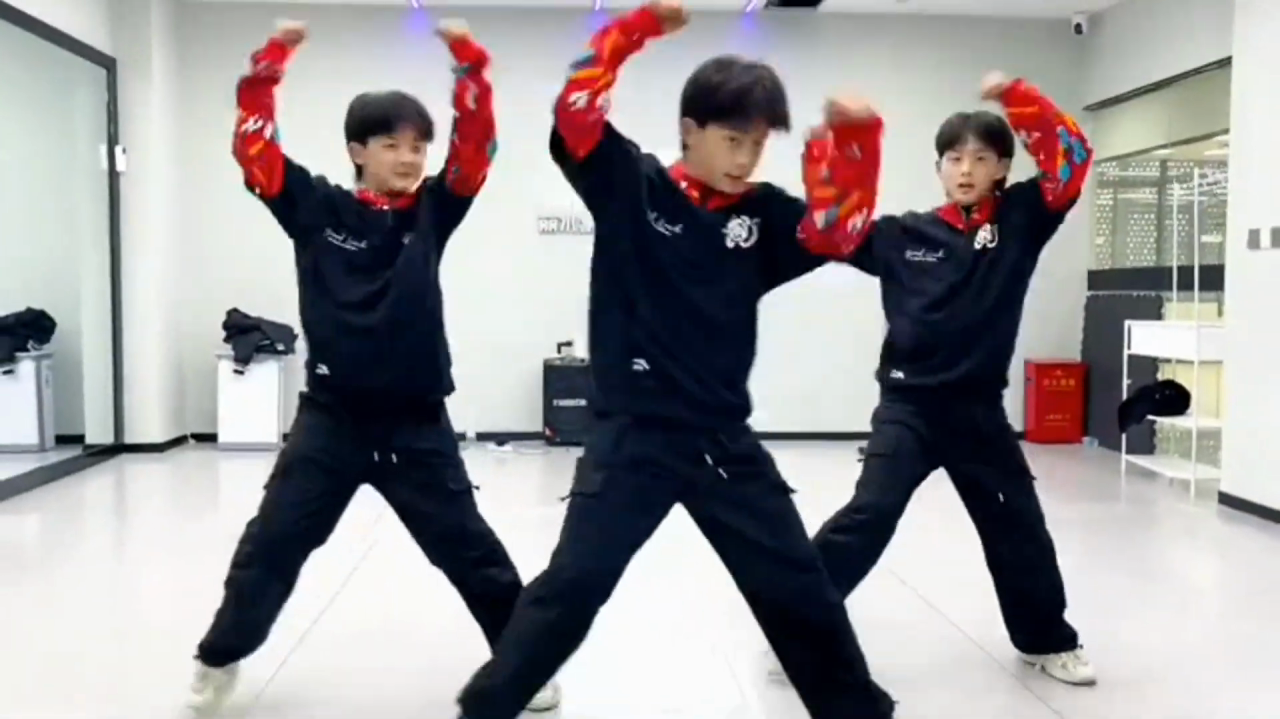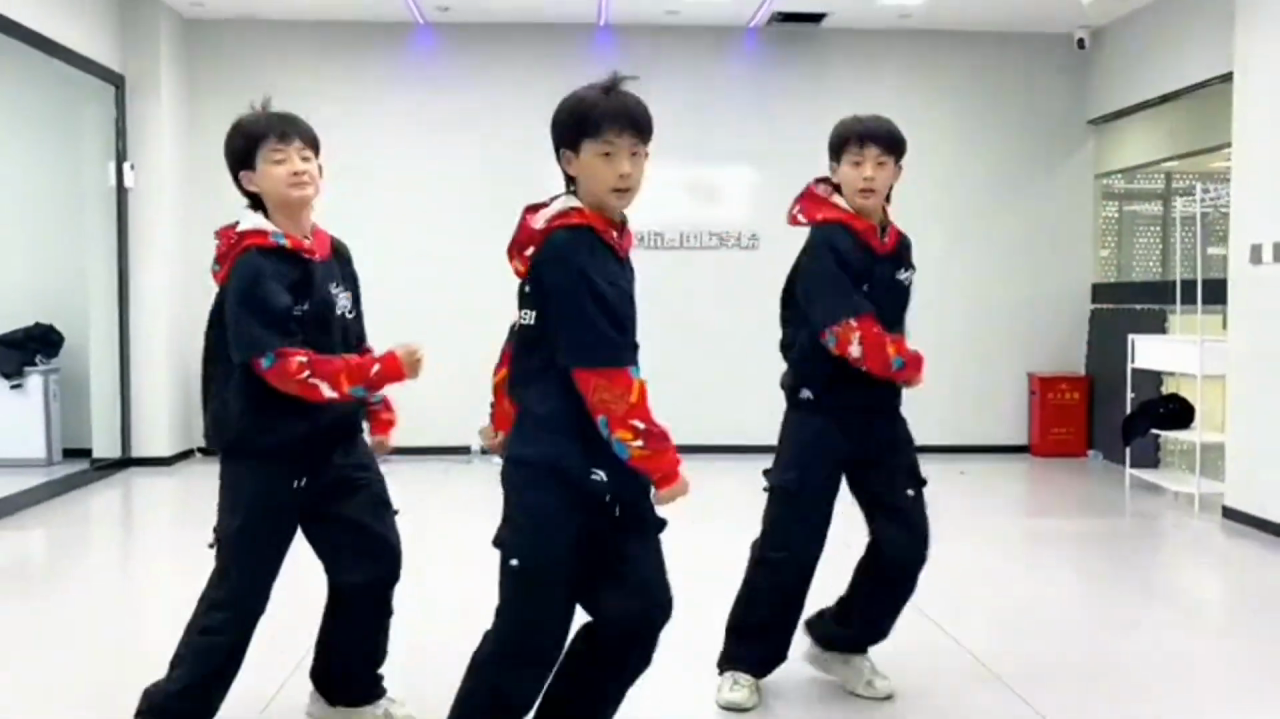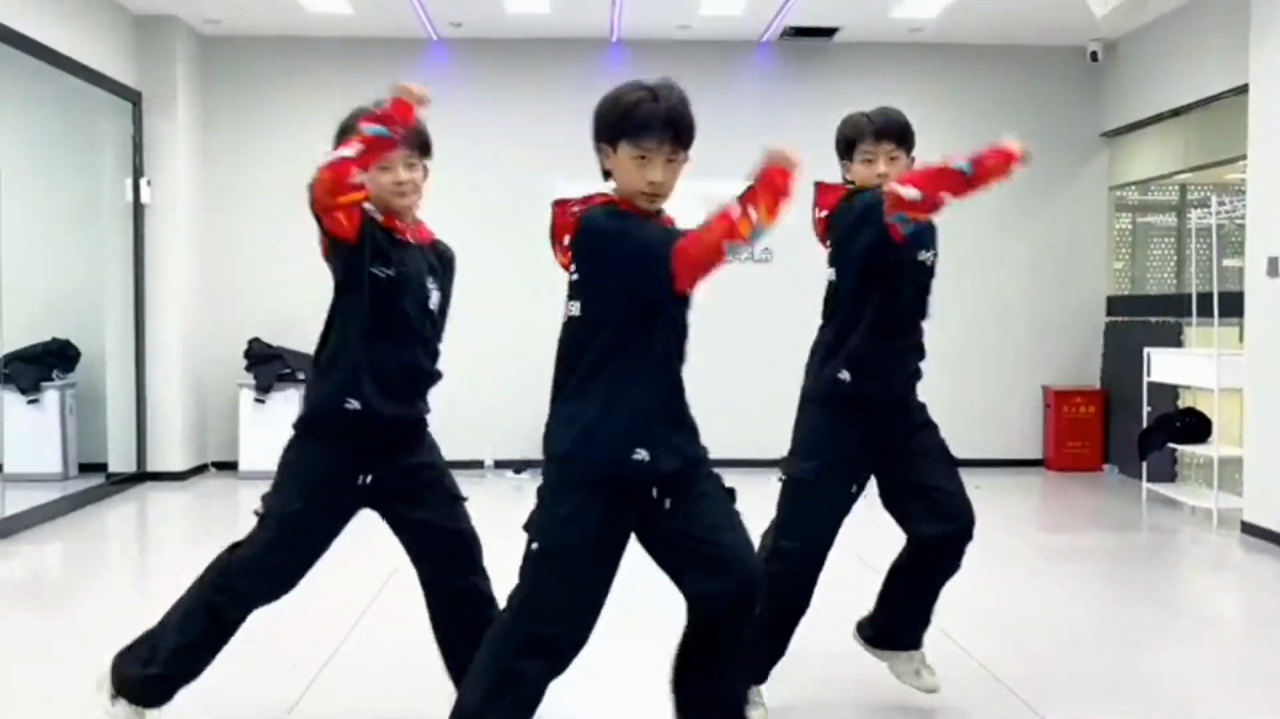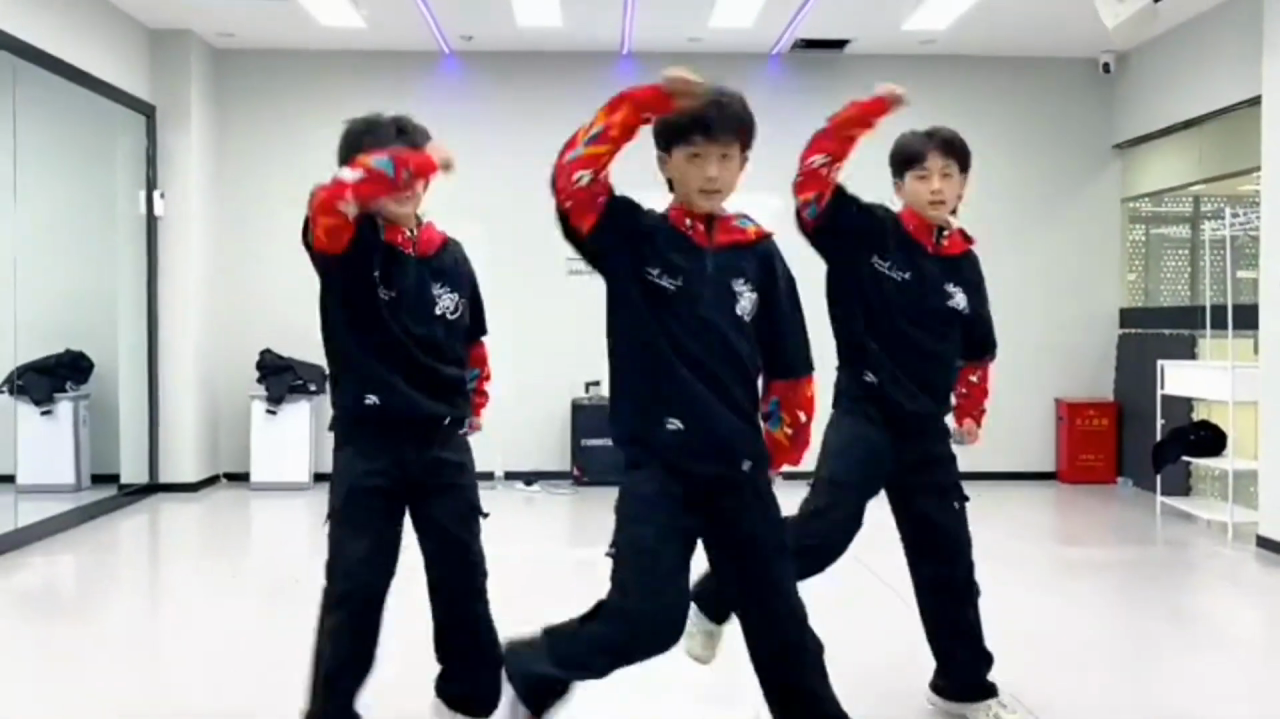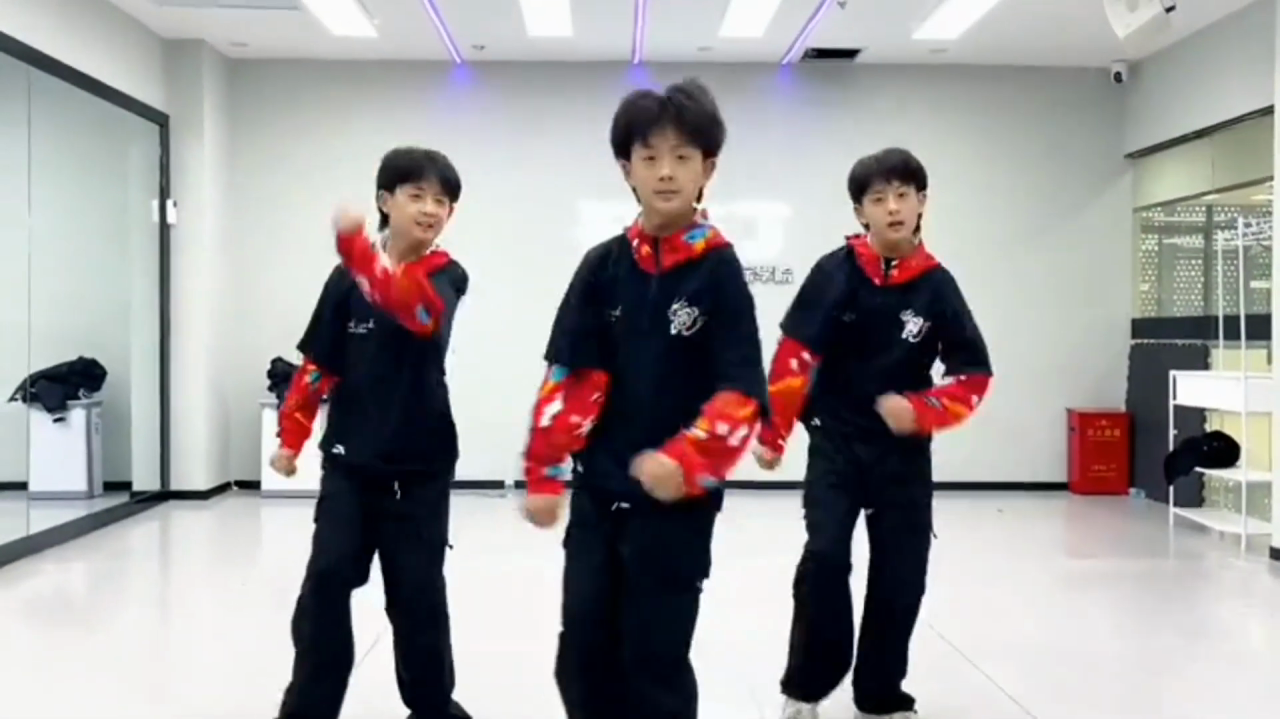
dt=0.3s
person 1, frame 1
left shoulder: (758, 213)
right shoulder: (634, 186)
left elbow: (836, 229)
right elbow: (575, 121)
left wrist: (847, 134)
left hip: (717, 429)
right hip: (635, 424)
left knee: (799, 582)
right knee: (578, 579)
person 1, frame 2
left shoulder: (604, 248)
right shoulder: (571, 250)
right elbow: (604, 375)
right wrist: (661, 464)
left hip: (605, 470)
right hip: (550, 474)
left knee: (638, 612)
right knee: (527, 632)
person 1, frame 3
left shoulder: (645, 231)
right shoulder: (608, 230)
right elbow: (685, 259)
right wrist: (768, 189)
left hip: (666, 451)
right hip: (593, 458)
left knee: (734, 579)
right knee: (545, 619)
person 1, frame 4
left shoulder: (758, 254)
right shoulder: (632, 236)
left elbow: (790, 372)
right elbow: (573, 182)
left wrist: (781, 447)
right wrist: (647, 100)
left hip: (736, 467)
right hip: (655, 462)
left knee: (780, 621)
right knee: (647, 619)
person 1, frame 5
left shoulder: (719, 267)
right shoulder: (603, 263)
left elbow: (740, 393)
right elbow: (571, 373)
left wrist: (685, 458)
right wrist: (542, 472)
left hip: (677, 493)
right hip: (597, 484)
left knee: (656, 651)
right knee: (587, 636)
person 2, frame 1
left shoulder: (429, 208)
right shoulder: (316, 208)
left elbow: (475, 148)
right elbow: (255, 148)
left wrist: (470, 62)
right wrist: (268, 65)
left hip: (414, 420)
right hip: (331, 417)
left knee: (468, 547)
right knee: (275, 539)
right ankle: (220, 657)
person 2, frame 2
left shoulder: (335, 255)
right shoulder: (254, 265)
right elbow: (282, 363)
left wrist: (378, 411)
right wrist: (382, 369)
left hip: (336, 445)
right hip: (260, 456)
left knee: (373, 564)
right knee: (237, 595)
person 2, frame 3
left shoulder: (437, 255)
right shoulder: (355, 231)
right elbow: (331, 189)
right wrist: (393, 118)
left hip: (406, 441)
right hip: (337, 437)
left knee: (458, 563)
right knee: (260, 566)
person 2, frame 4
left shoulder: (449, 255)
right shoulder: (345, 246)
right elbow: (329, 205)
left wrist: (474, 401)
right wrist: (410, 159)
left hip: (442, 443)
right hip: (369, 441)
left knee: (459, 576)
right knee: (356, 575)
person 2, frame 5
left shoulder: (447, 275)
right shoulder: (347, 281)
left elbow: (423, 314)
right elbow: (317, 365)
left wrist: (363, 254)
right wrist: (290, 436)
left hip: (420, 471)
right hip: (349, 466)
left knee: (418, 598)
right knee: (328, 579)
person 3, frame 1
left shoulder: (1019, 221)
right shoulder: (919, 232)
left elbow: (1068, 157)
right elbow: (836, 242)
left wrist: (1014, 96)
left hip: (975, 411)
right hip: (909, 404)
left knee: (1019, 532)
right knee: (867, 518)
left ankle: (1046, 638)
person 3, frame 2
left shoulder: (897, 246)
right shoulder: (825, 241)
right elbow: (848, 333)
right wrist: (907, 363)
left hip: (879, 414)
right hip: (818, 414)
left knee: (905, 541)
right knee: (790, 546)
left ankle: (842, 642)
right ankle: (744, 660)
person 3, frame 3
left shoulder: (915, 230)
right shoulder: (858, 213)
right elbow: (914, 193)
right wrist: (997, 159)
left hip: (897, 404)
right hip: (840, 403)
left knee: (950, 521)
right knee: (799, 540)
left ankle: (892, 633)
person 3, frame 4
left shoulder: (965, 264)
right shoulder: (866, 230)
left elbow: (974, 351)
right elbow: (811, 183)
left wrist: (969, 412)
right wrist: (866, 111)
left hip: (924, 429)
right hip: (863, 415)
left knee: (949, 559)
right knee: (821, 531)
right ankle: (714, 601)
person 3, frame 5
left shoulder: (939, 283)
right shoulder: (835, 272)
left elbow: (972, 374)
right elbow: (797, 355)
left wrist: (922, 411)
right wrist: (774, 430)
left hip: (906, 450)
right hip: (838, 443)
left knee: (900, 576)
right knee: (824, 563)
